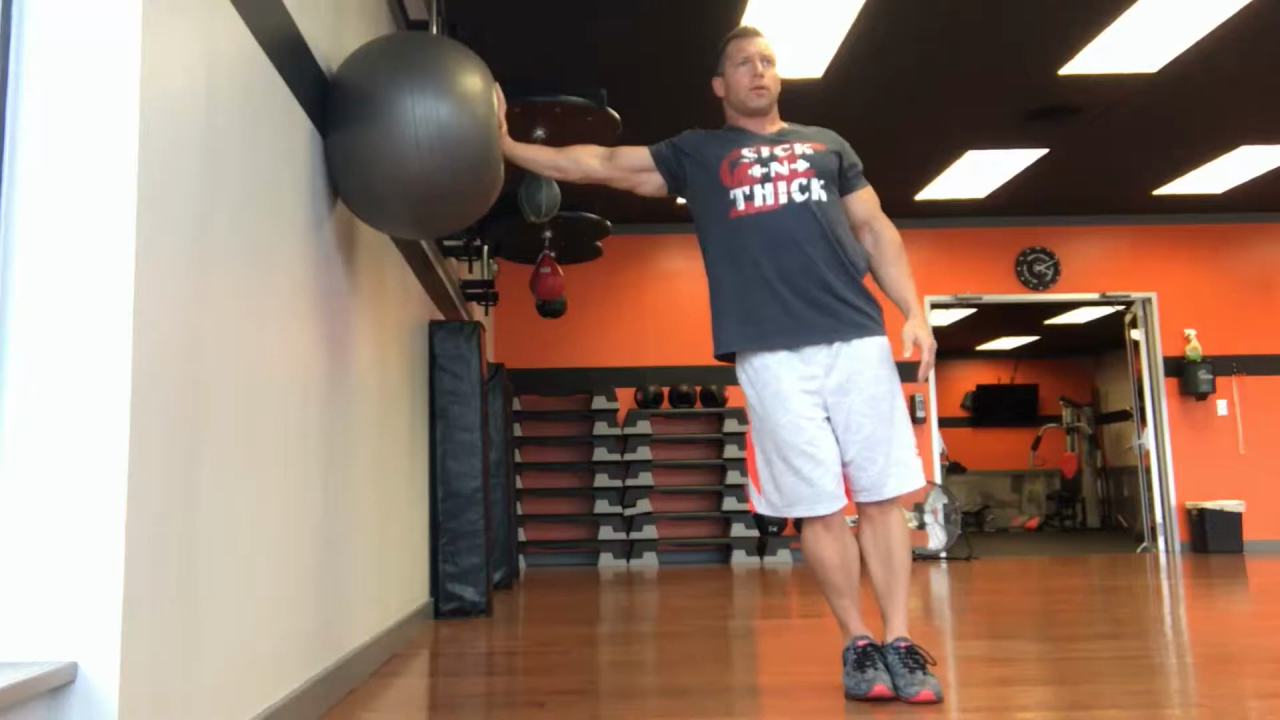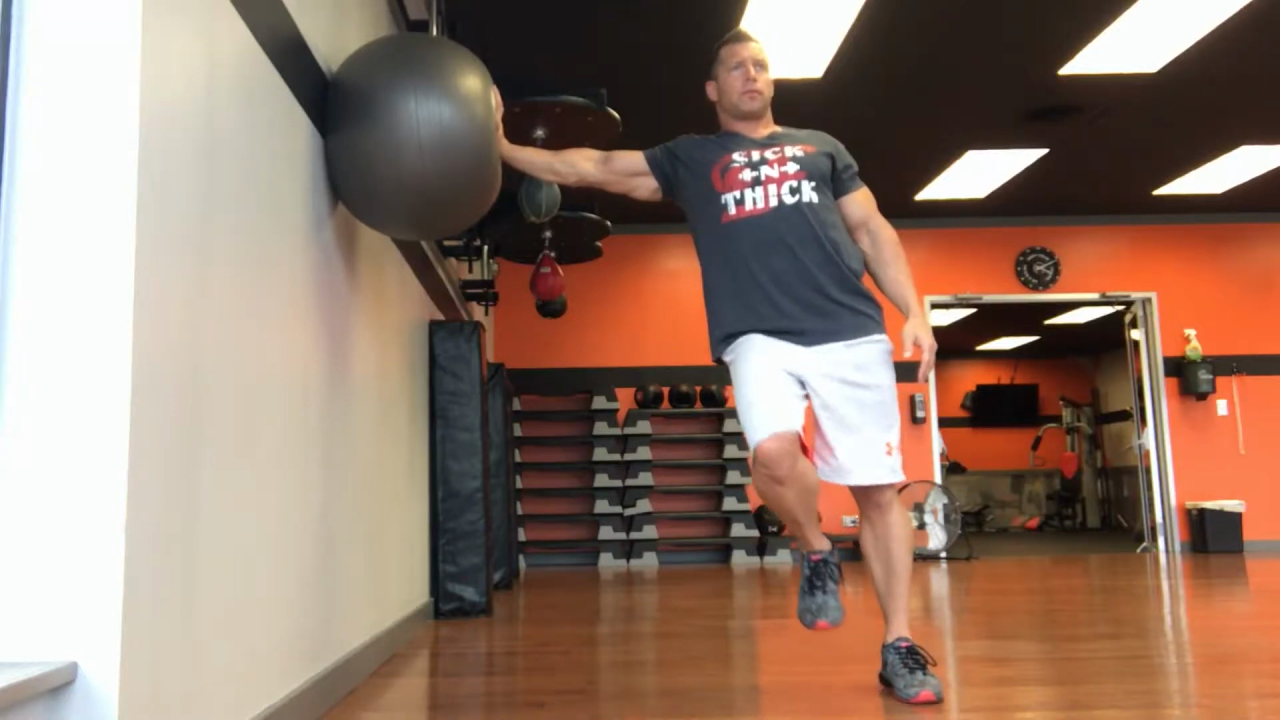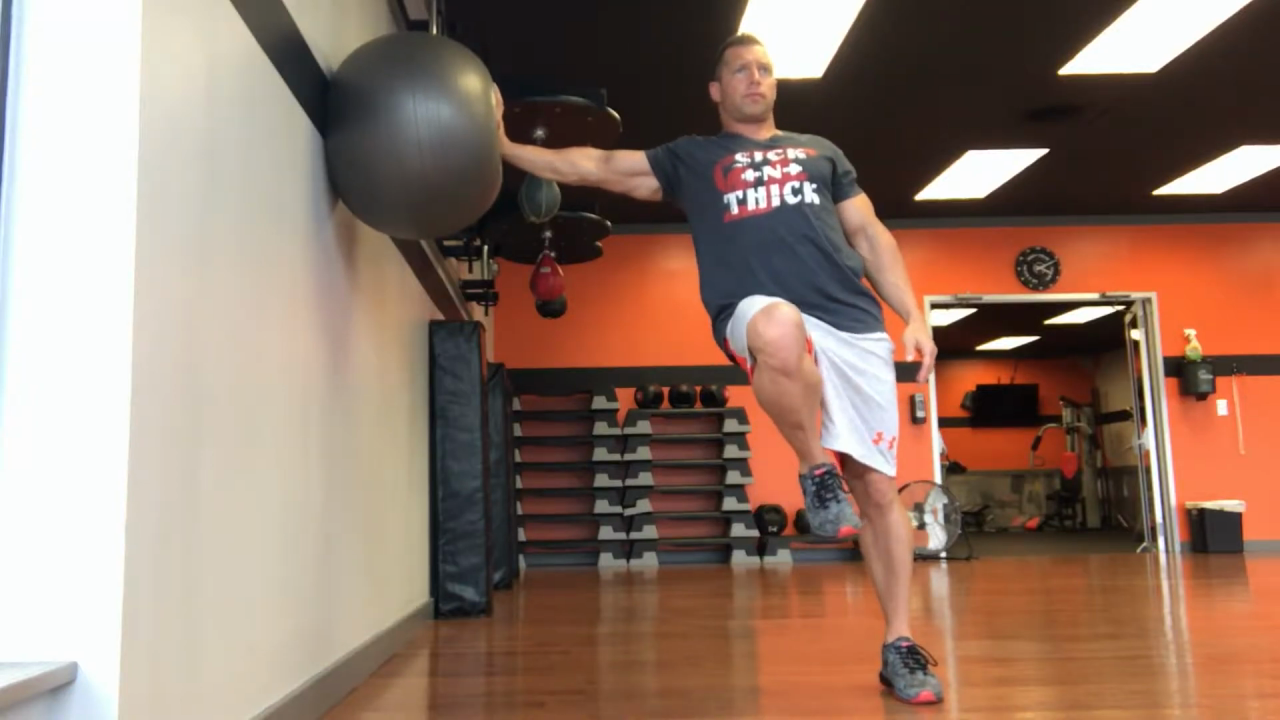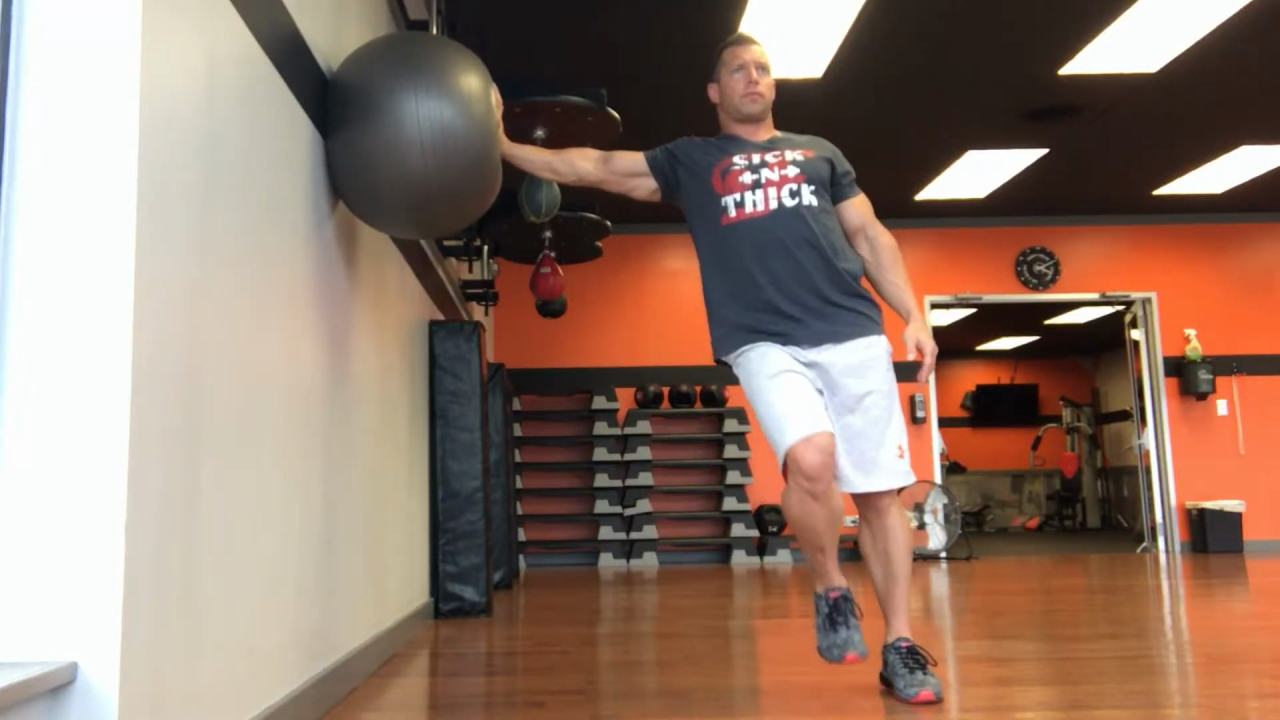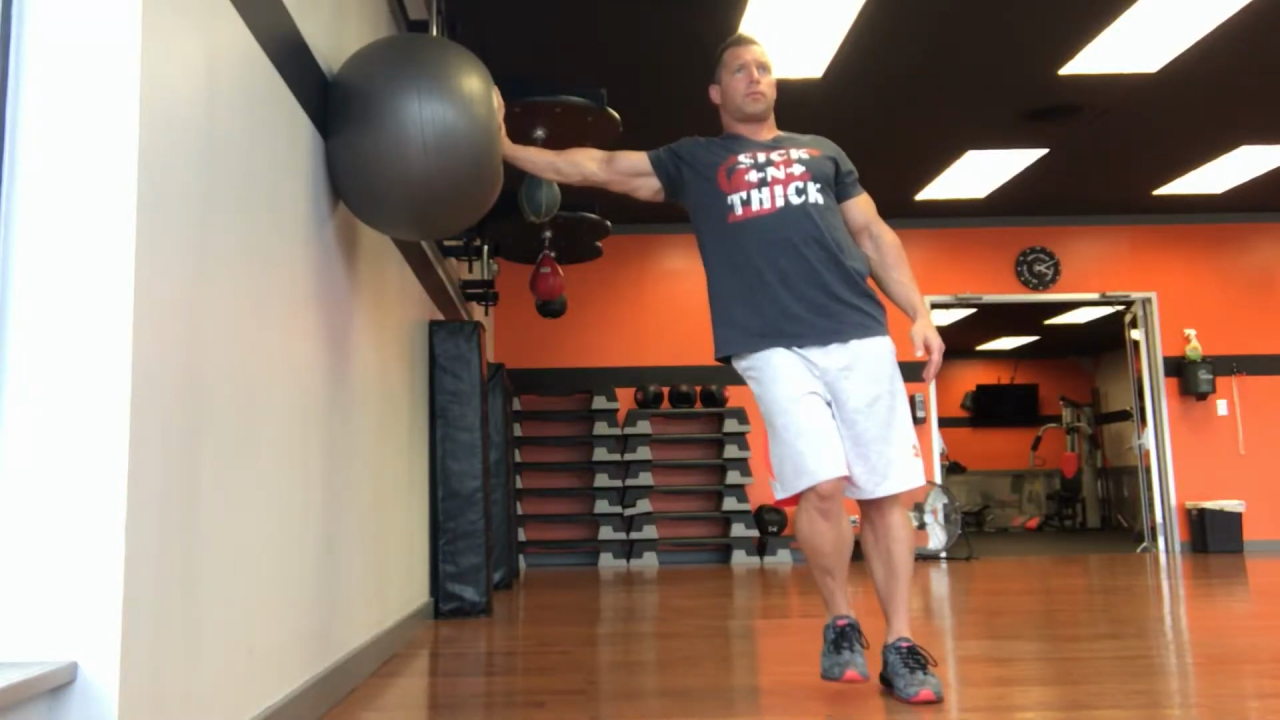
dt=1s
person 1, frame 1
left shoulder: (827, 144)
right shoulder: (696, 153)
left elbow: (875, 230)
right elbow: (601, 163)
left wrist: (914, 313)
right wrist: (505, 145)
left hip: (858, 339)
right hip: (771, 352)
left knee: (882, 496)
right knee: (820, 506)
left ankle: (900, 644)
right ankle: (858, 645)
person 1, frame 2
left shoulder: (821, 146)
right shoulder: (690, 158)
left elbow: (872, 231)
right elbow: (595, 167)
left wrist: (913, 312)
right wrist: (502, 148)
left hip: (853, 334)
right hip: (760, 339)
left knee: (878, 490)
right knee: (774, 454)
left ankle: (899, 645)
right ankle: (817, 556)
person 1, frame 3
left shoulder: (821, 151)
right shoulder: (691, 158)
left elbow: (870, 236)
right elbow: (596, 166)
left wrist: (914, 317)
right wrist: (504, 146)
left hip: (857, 326)
right hip: (762, 322)
left knee: (879, 487)
right knee: (779, 327)
left ankle: (899, 646)
right ankle: (817, 473)
person 1, frame 4
left shoulder: (820, 152)
right shoulder: (690, 160)
left elbow: (869, 237)
right elbow: (596, 167)
left wrist: (913, 316)
right wrist: (504, 146)
left hip: (855, 336)
right hip: (765, 343)
left knee: (880, 492)
right knee: (811, 462)
left ankle: (900, 646)
right ankle: (831, 590)
person 1, frame 5
left shoulder: (823, 151)
right shoulder: (694, 160)
left elbow: (874, 235)
right elbow: (599, 167)
left wrist: (919, 315)
right wrist: (506, 147)
left hip: (861, 336)
right hip: (772, 346)
left knee: (885, 494)
right knee: (823, 486)
left ankle: (900, 646)
right ankle: (841, 624)
